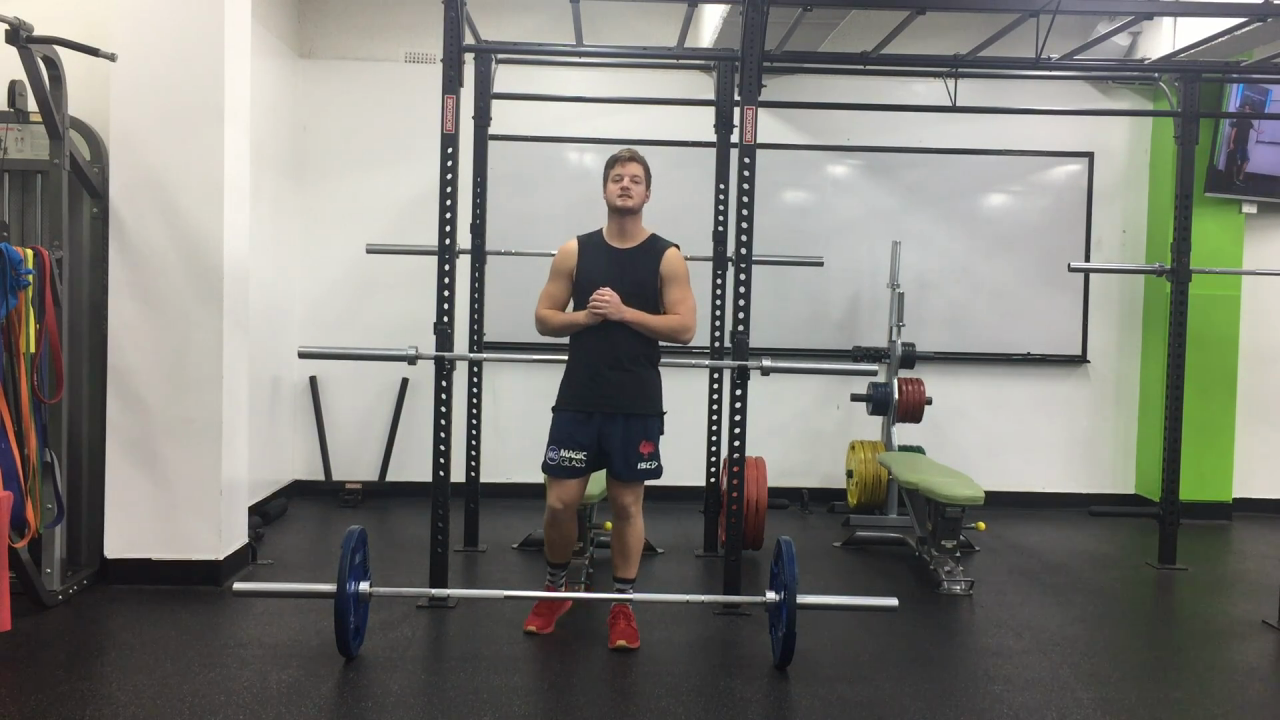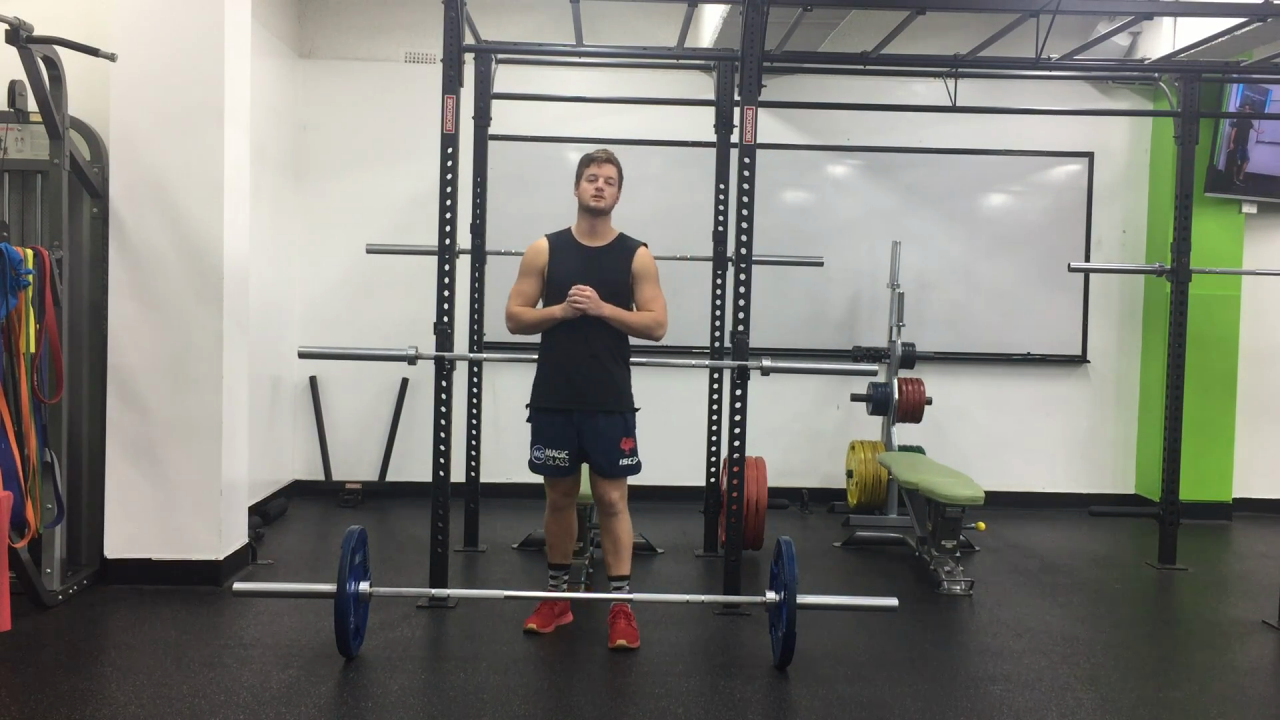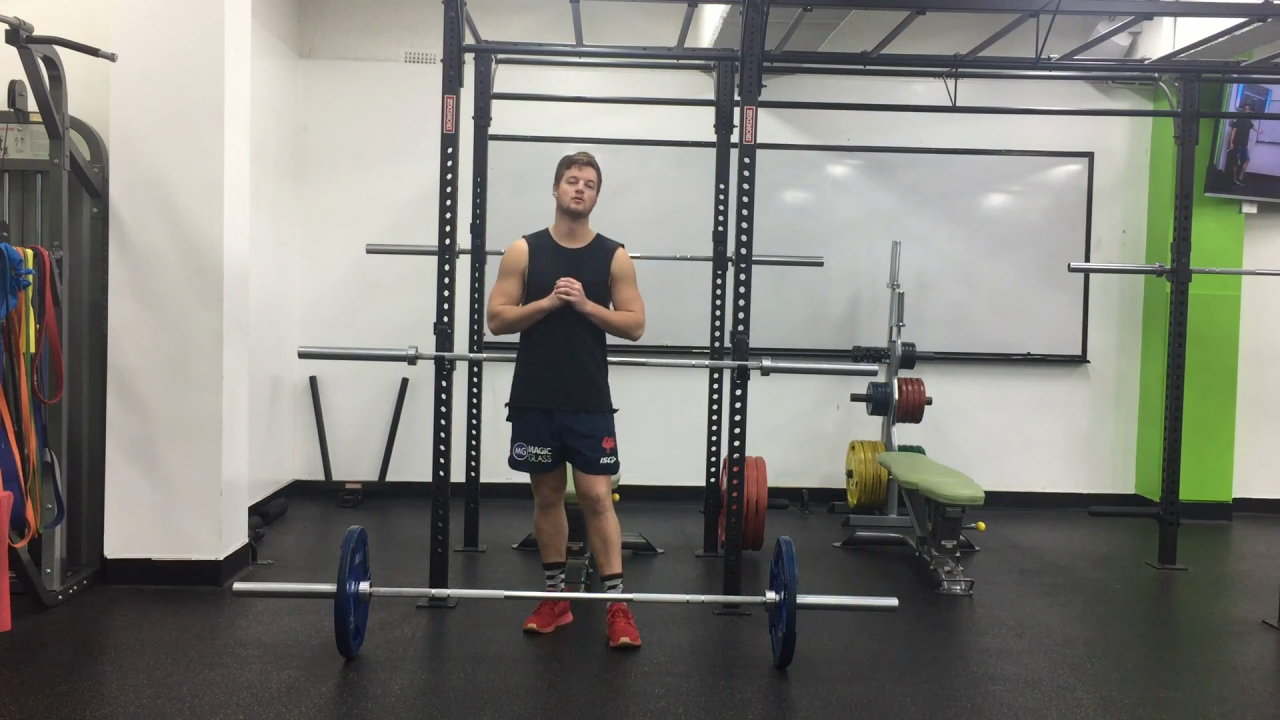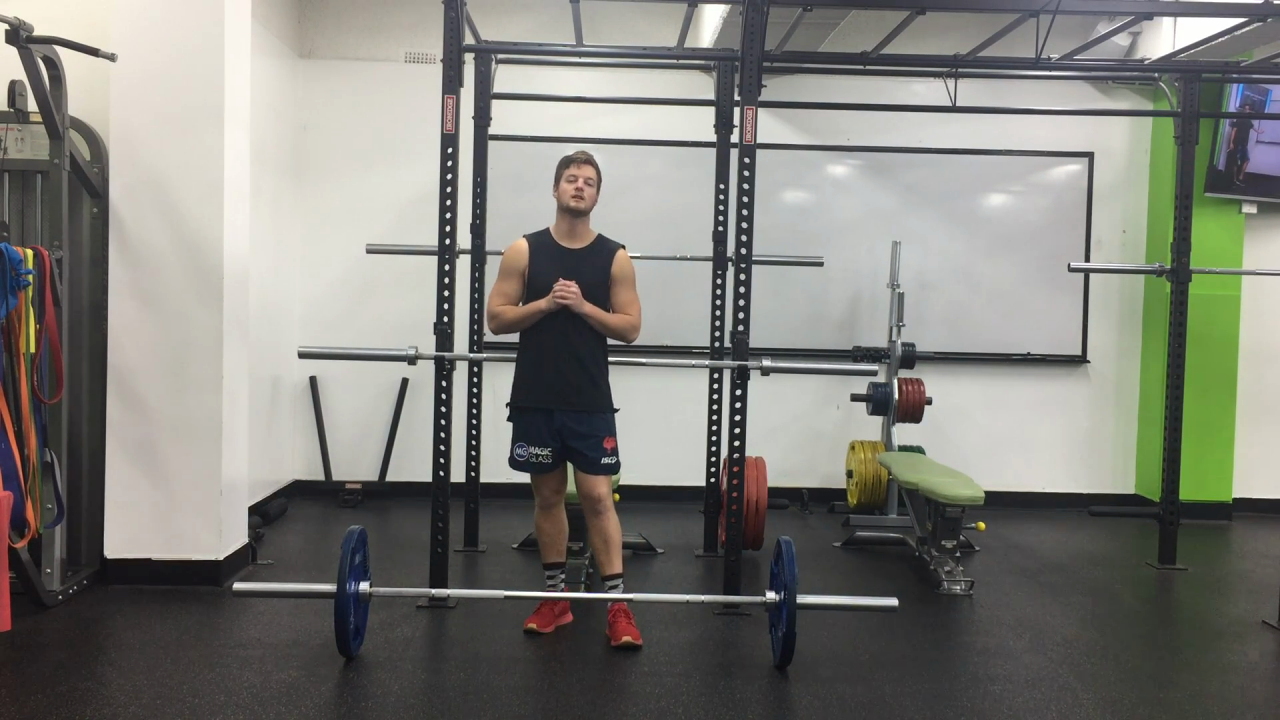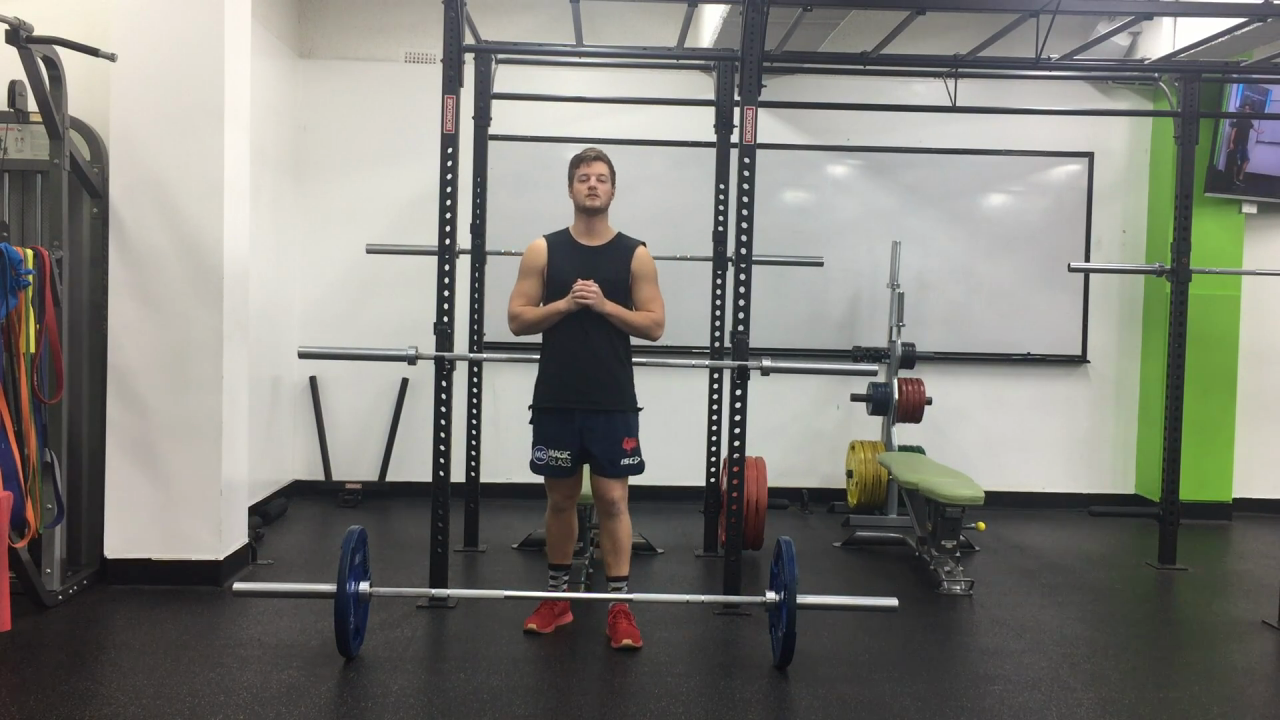
dt=0.5s
person 1, frame 1
left shoulder: (667, 256)
right shoulder: (575, 251)
left elbow: (684, 328)
right elbow: (544, 318)
left wrist: (624, 312)
right wrist: (586, 316)
left hip: (636, 403)
right hip: (578, 398)
left knee: (627, 503)
right knee: (559, 503)
left ankle: (622, 606)
right ankle: (555, 590)
person 1, frame 2
left shoulder: (636, 255)
right shoulder: (544, 250)
left elbow: (656, 325)
right elbow: (514, 318)
left wrist: (602, 308)
right wrist: (560, 310)
left hip: (610, 400)
right hip: (553, 397)
left knee: (612, 500)
right knee: (559, 498)
left ankle: (621, 606)
right ankle: (558, 597)
person 1, frame 3
left shoulder: (614, 255)
right shoulder: (523, 250)
left elbow: (635, 324)
right elbow: (497, 319)
left wrist: (586, 304)
right wrist: (547, 301)
left hip: (589, 399)
right hip: (534, 397)
left knee: (597, 497)
right knee: (547, 495)
left ankle: (617, 605)
right ankle: (556, 597)
person 1, frame 4
left shoulder: (614, 257)
right shoulder: (524, 250)
left elbow: (630, 327)
right elbow: (496, 318)
left wrist: (583, 306)
right wrist: (546, 303)
left hip: (590, 399)
right hip: (536, 397)
left knee: (598, 497)
right knee: (548, 496)
left ankle: (617, 605)
right ankle: (556, 598)
person 1, frame 5
left shoulder: (635, 254)
right shoulder: (543, 250)
left elbow: (654, 324)
right elbow: (517, 319)
left wrist: (604, 304)
right wrist: (565, 303)
left hip: (613, 400)
right hip: (556, 398)
left knee: (612, 500)
right knee: (560, 498)
left ankle: (619, 607)
right ankle: (557, 597)
